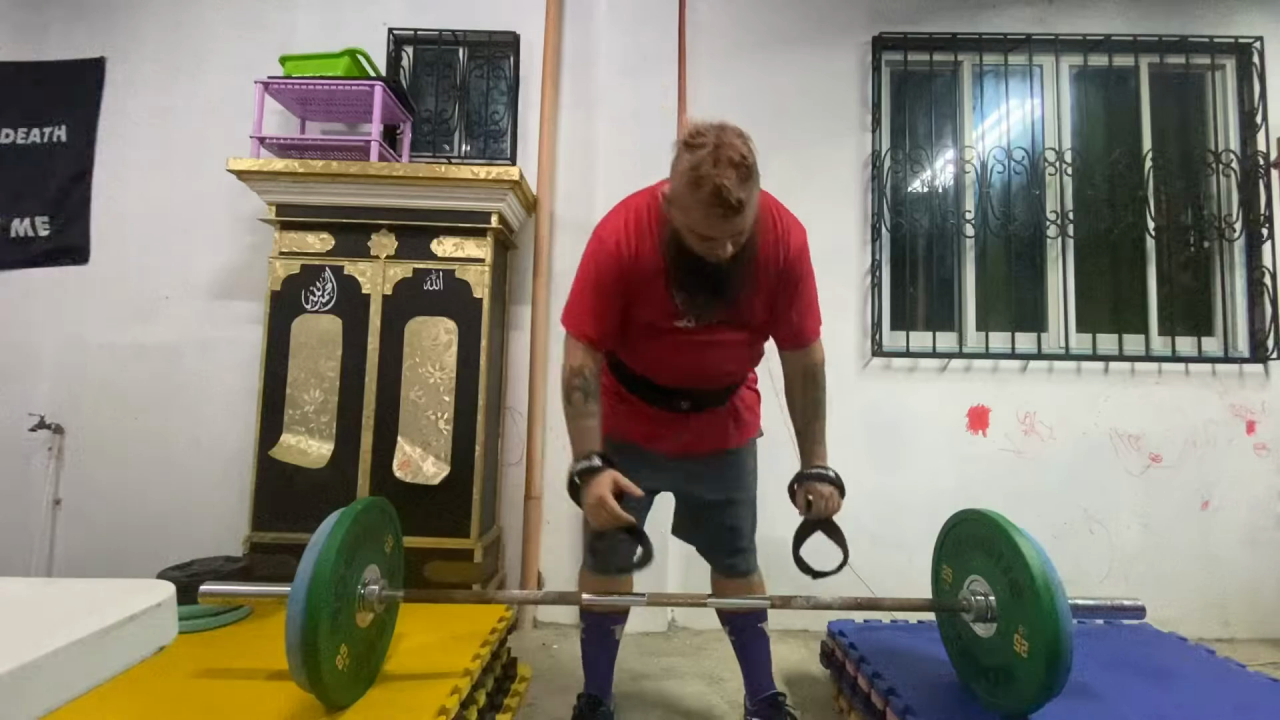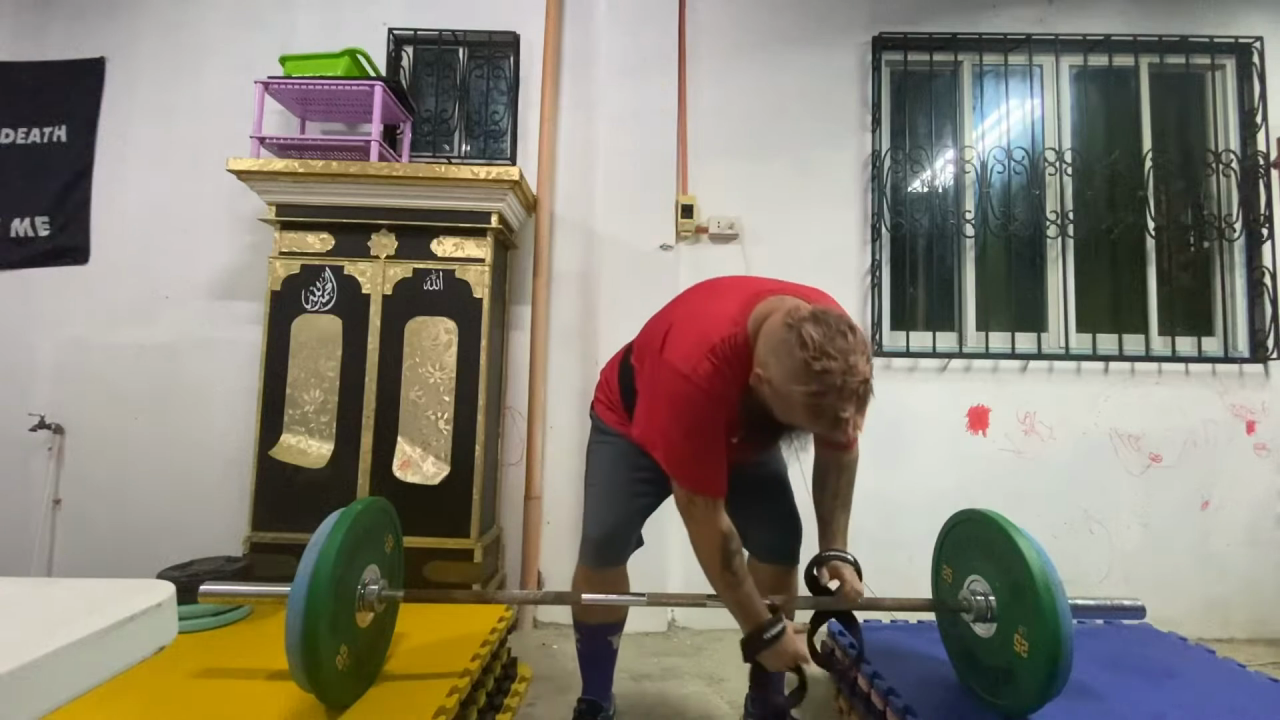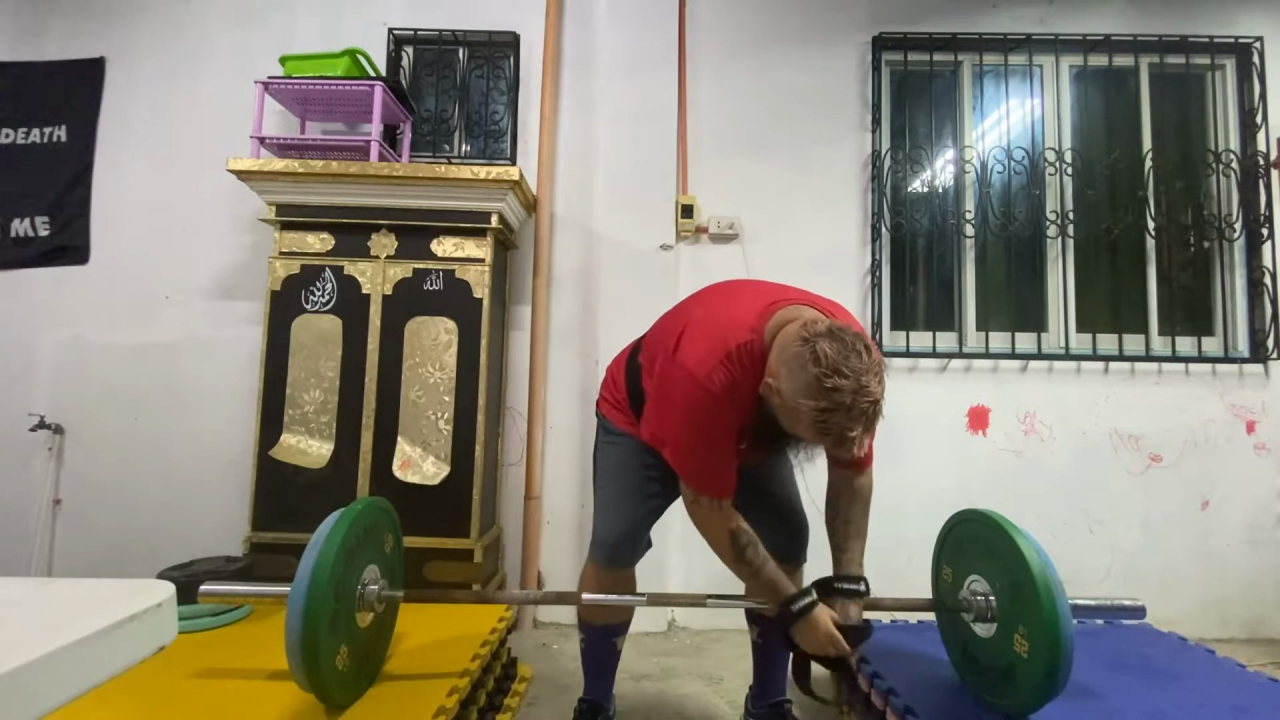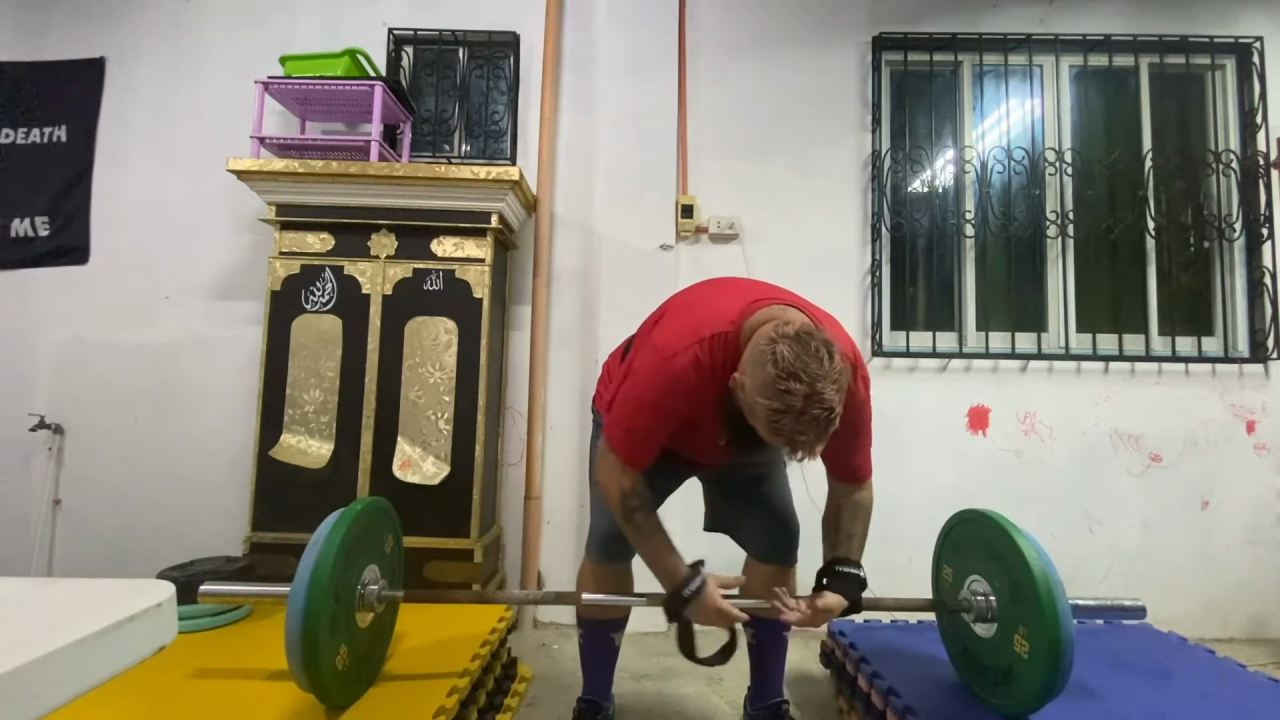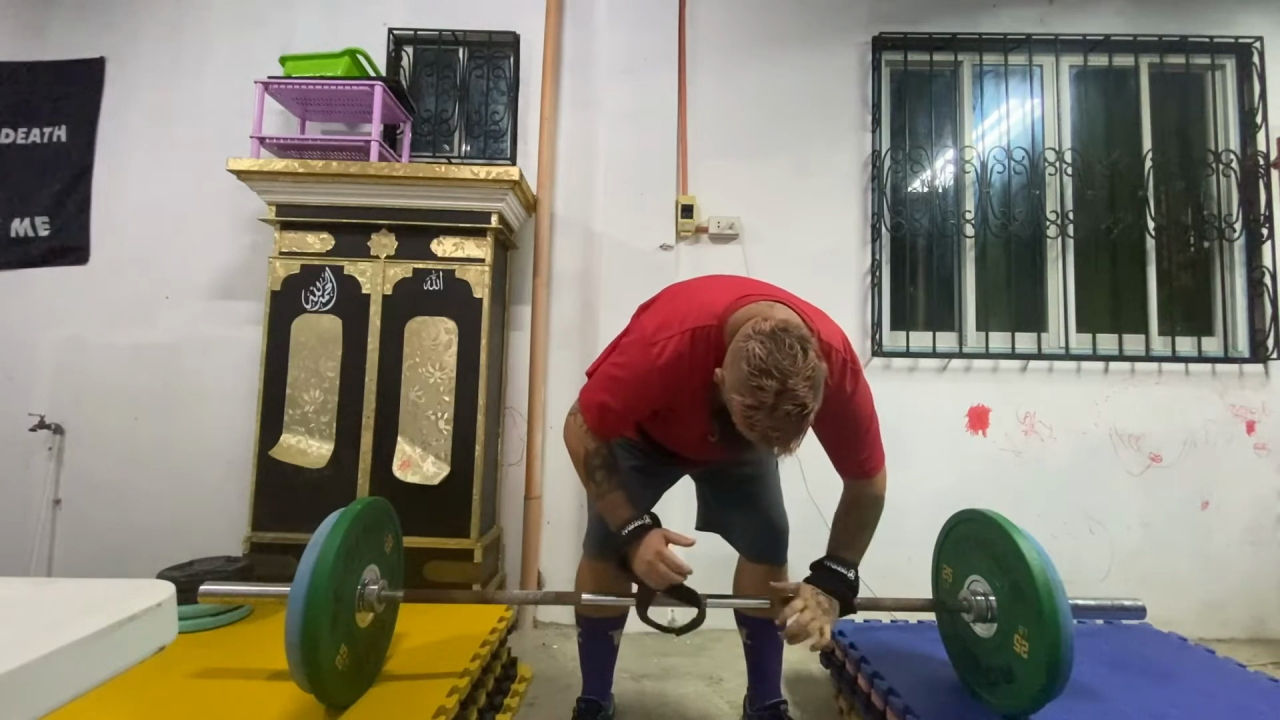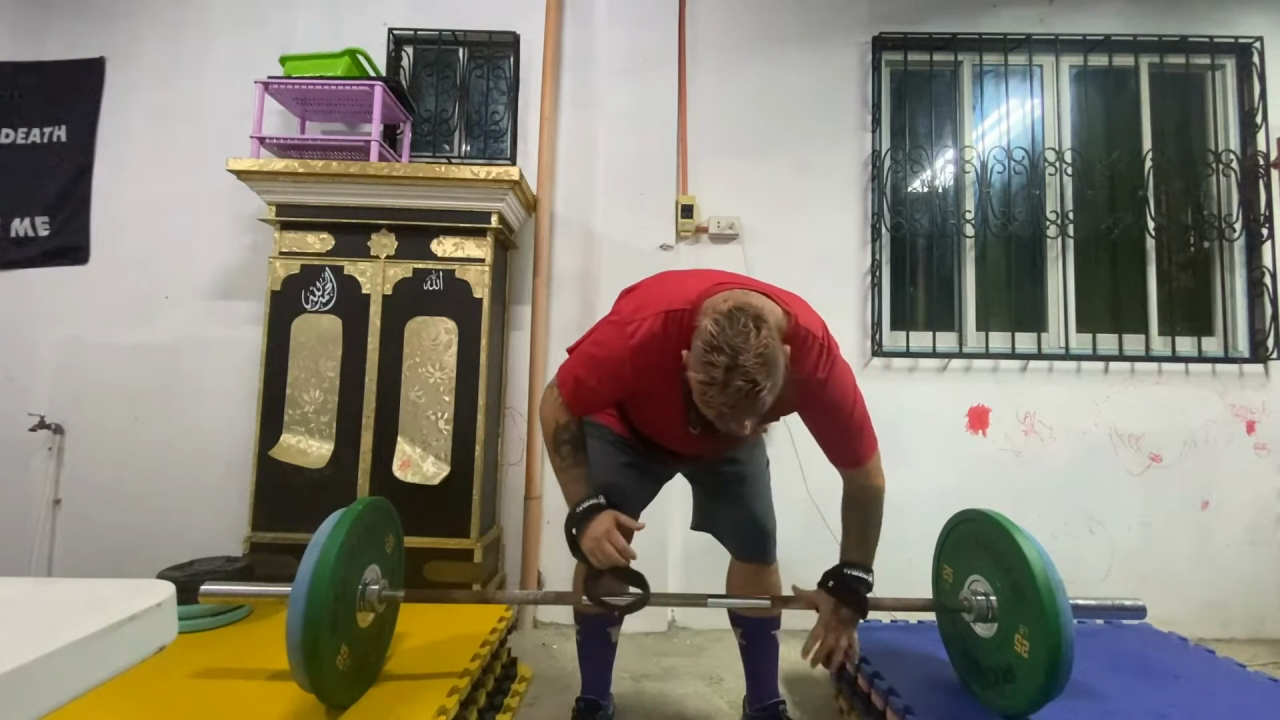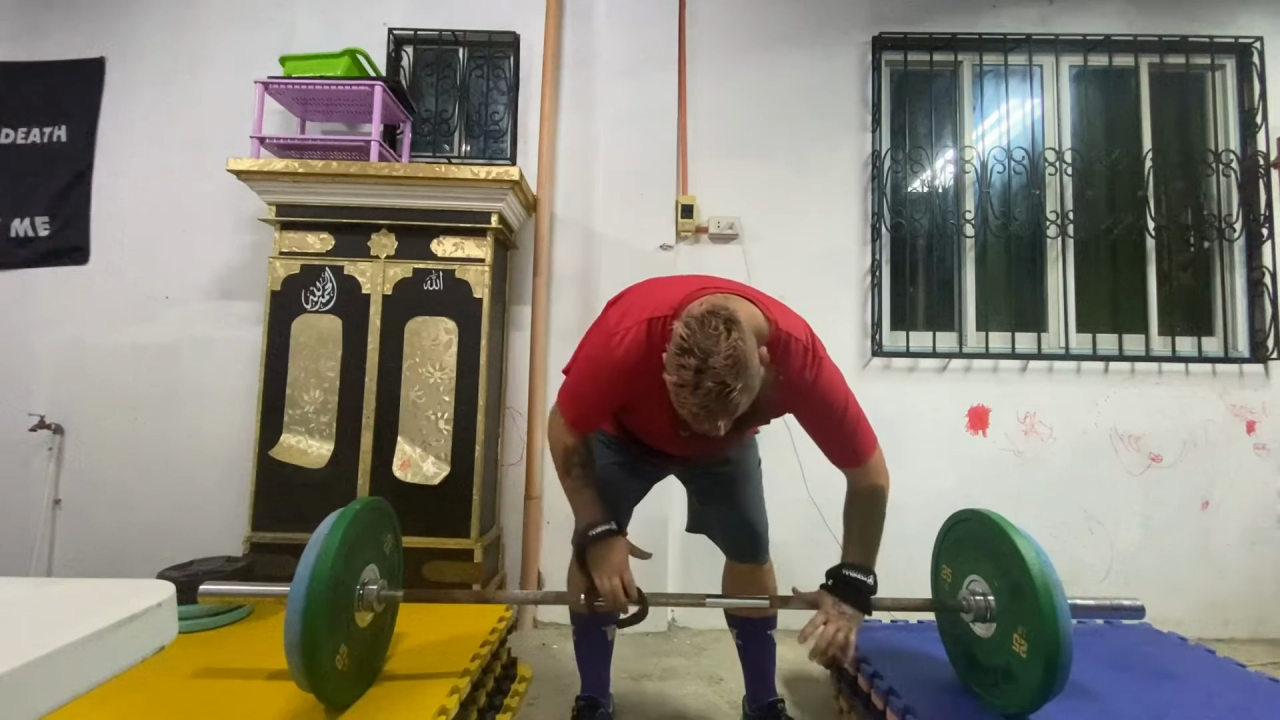
dt=0.7s
person 1, frame 1
left shoulder: (783, 235)
right shoulder: (619, 237)
left elbow: (803, 357)
right elbow: (582, 358)
left wrist: (814, 464)
right wrist: (588, 466)
left hip: (723, 428)
right hip: (628, 426)
left knee: (735, 558)
right knee: (607, 554)
person 1, frame 2
left shoulder: (840, 352)
right shoulder: (693, 367)
left elbow: (839, 447)
right elbow: (704, 516)
left wrist: (835, 550)
right wrist: (763, 632)
left hip: (742, 436)
right hip: (634, 423)
left knee: (779, 546)
right knee: (602, 547)
person 1, frame 3
left shoulder: (856, 366)
right shoulder: (706, 370)
left elbow: (851, 476)
right elbow: (710, 511)
right wrist: (796, 608)
left hip: (749, 432)
right hip: (640, 417)
left knee: (788, 548)
right knee: (613, 550)
person 1, frame 4
left shoulder: (844, 372)
right shoulder: (679, 355)
left elbow: (852, 485)
right elbow: (615, 470)
left wrist: (841, 578)
right wrist: (683, 583)
left hip: (741, 439)
right hip: (634, 417)
left knee: (778, 544)
right knee: (608, 546)
person 1, frame 5
left shoulder: (837, 367)
right shoulder: (664, 344)
left elbow: (867, 482)
right elbow: (583, 429)
left wrist: (832, 579)
right wrist: (632, 530)
left hip: (736, 444)
right hip: (640, 430)
left knee: (768, 545)
right knee: (606, 547)
person 1, frame 6
left shoulder: (814, 356)
right shoulder: (642, 326)
left elbow: (864, 476)
right elbow: (558, 405)
left wrist: (849, 586)
right wrist: (584, 509)
right hip: (628, 429)
left knee: (757, 548)
right knee: (598, 547)
person 1, frame 7
left shoulder: (799, 358)
right shoulder: (627, 336)
left elbow: (870, 476)
right elbow: (565, 427)
left wrist: (850, 586)
right wrist: (599, 533)
right hip: (622, 433)
left knee: (751, 550)
right knee: (592, 551)
